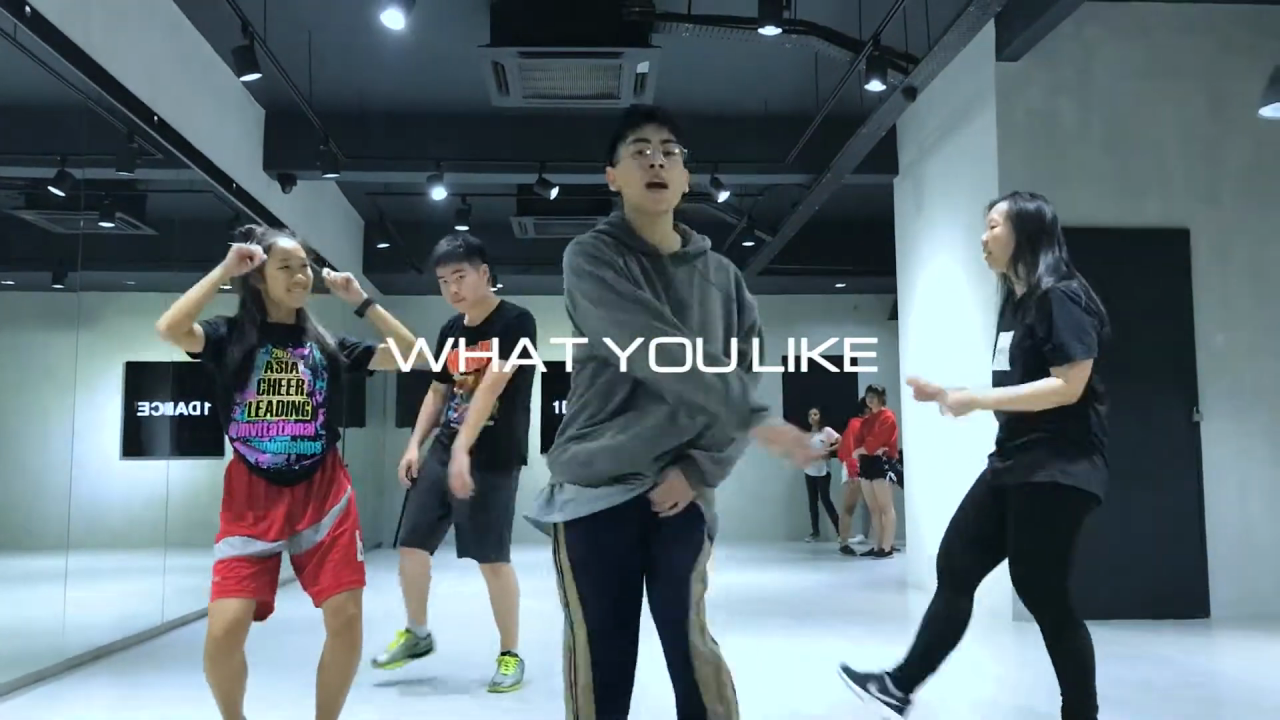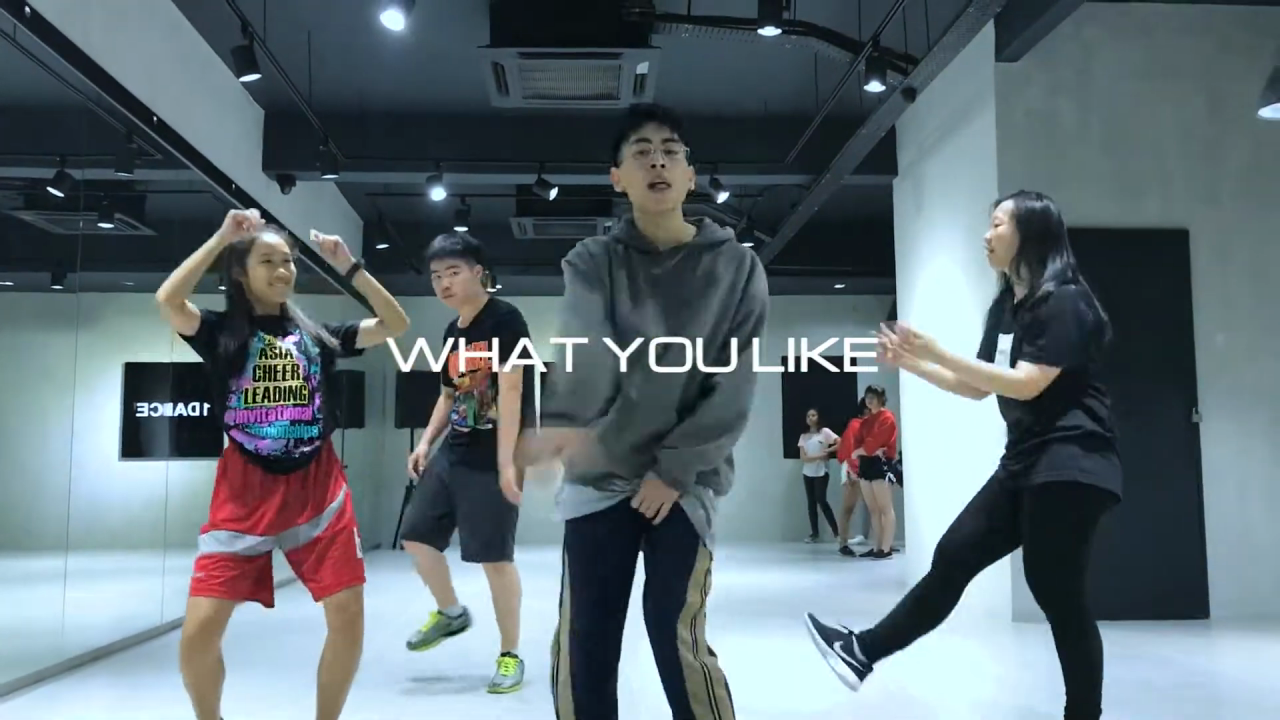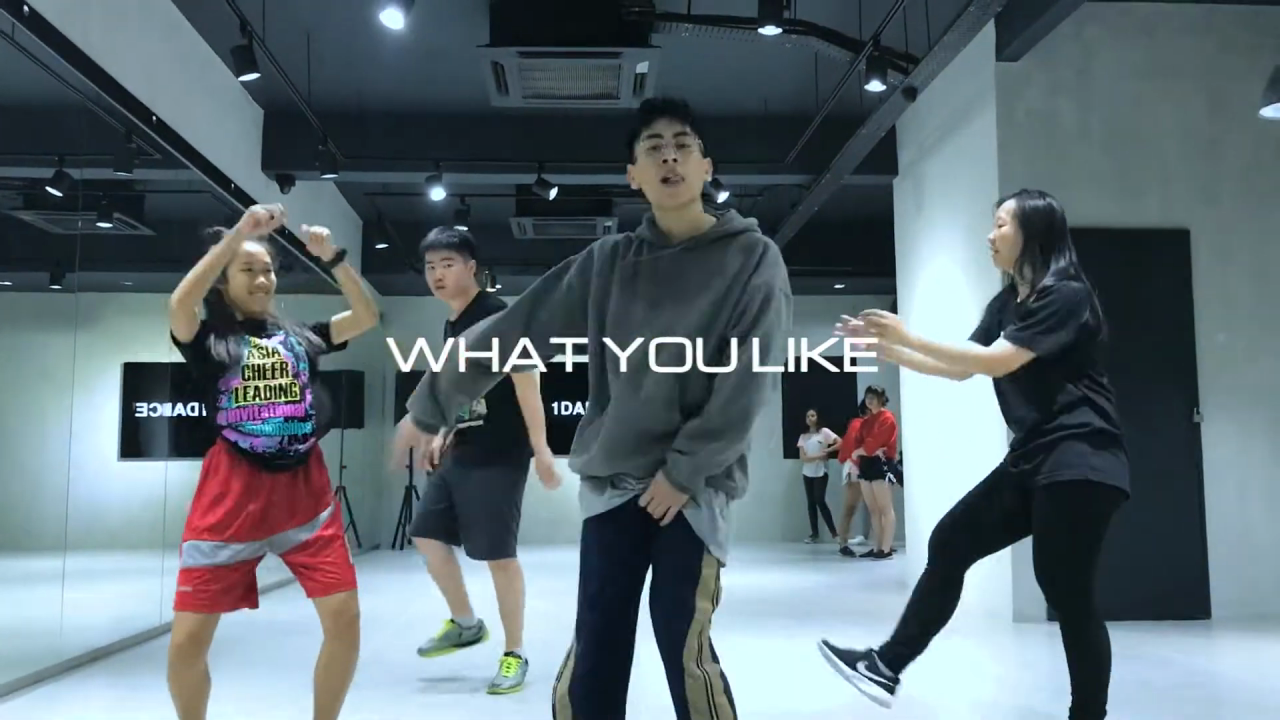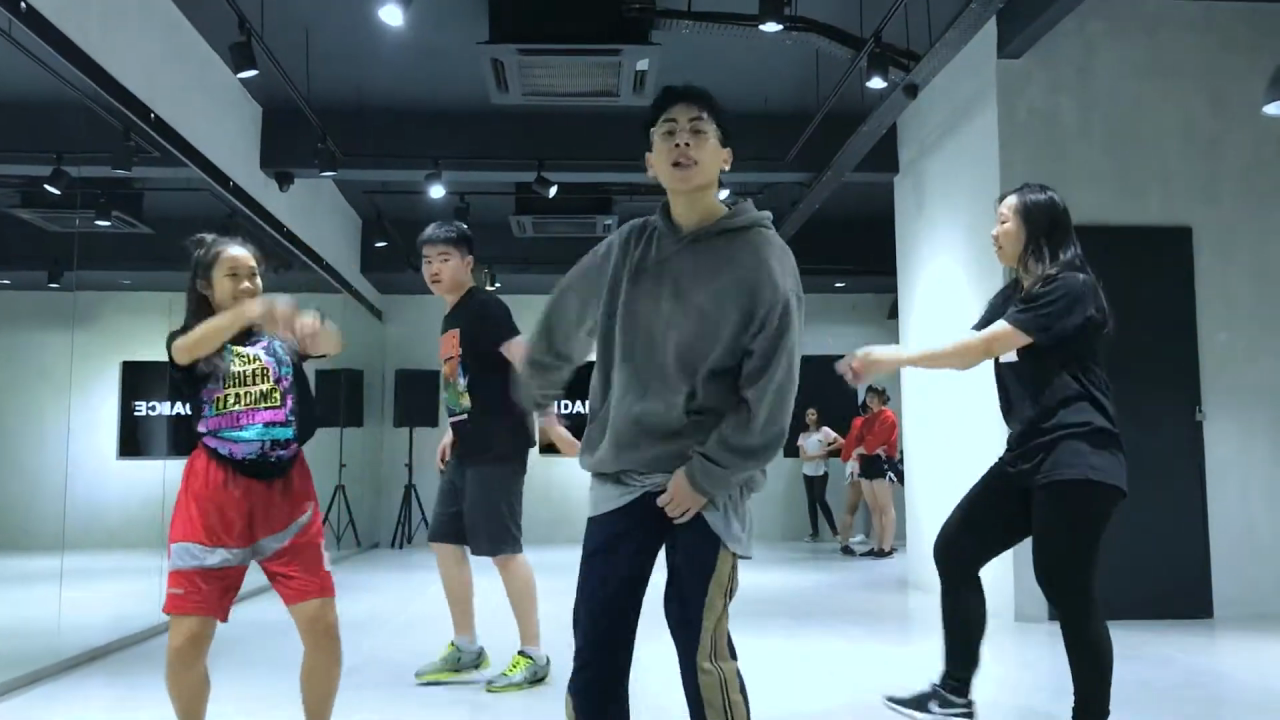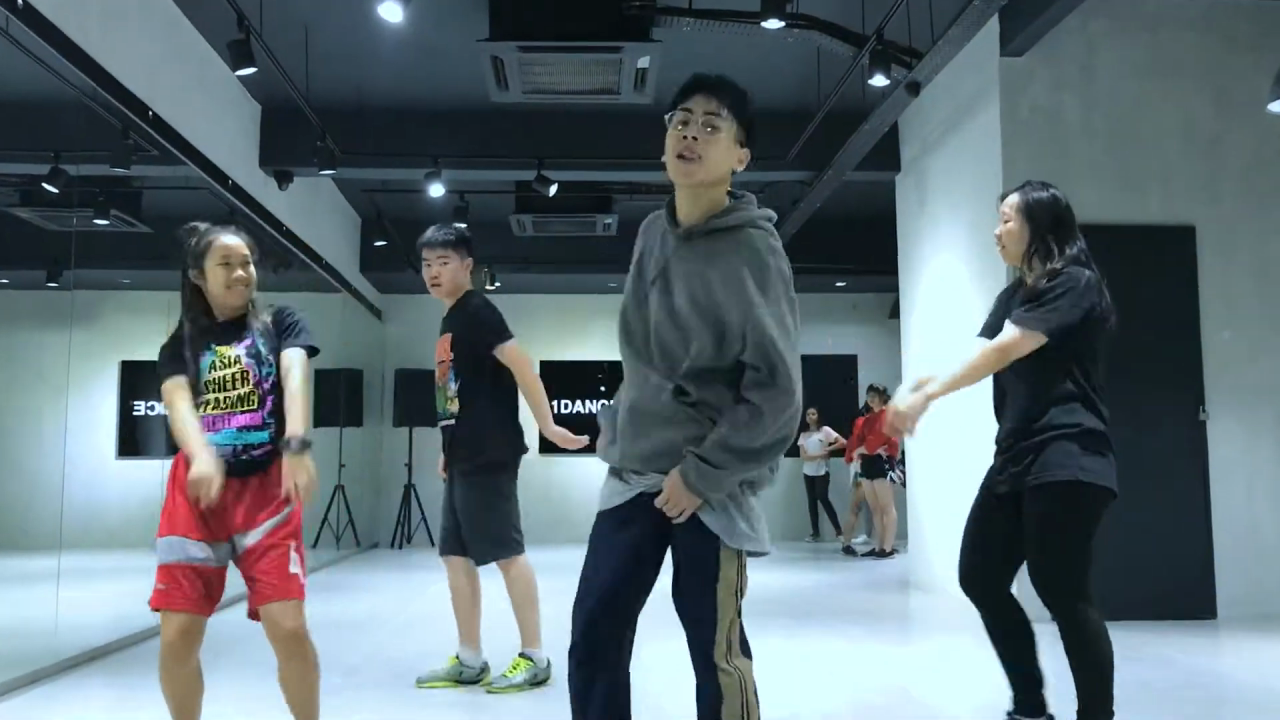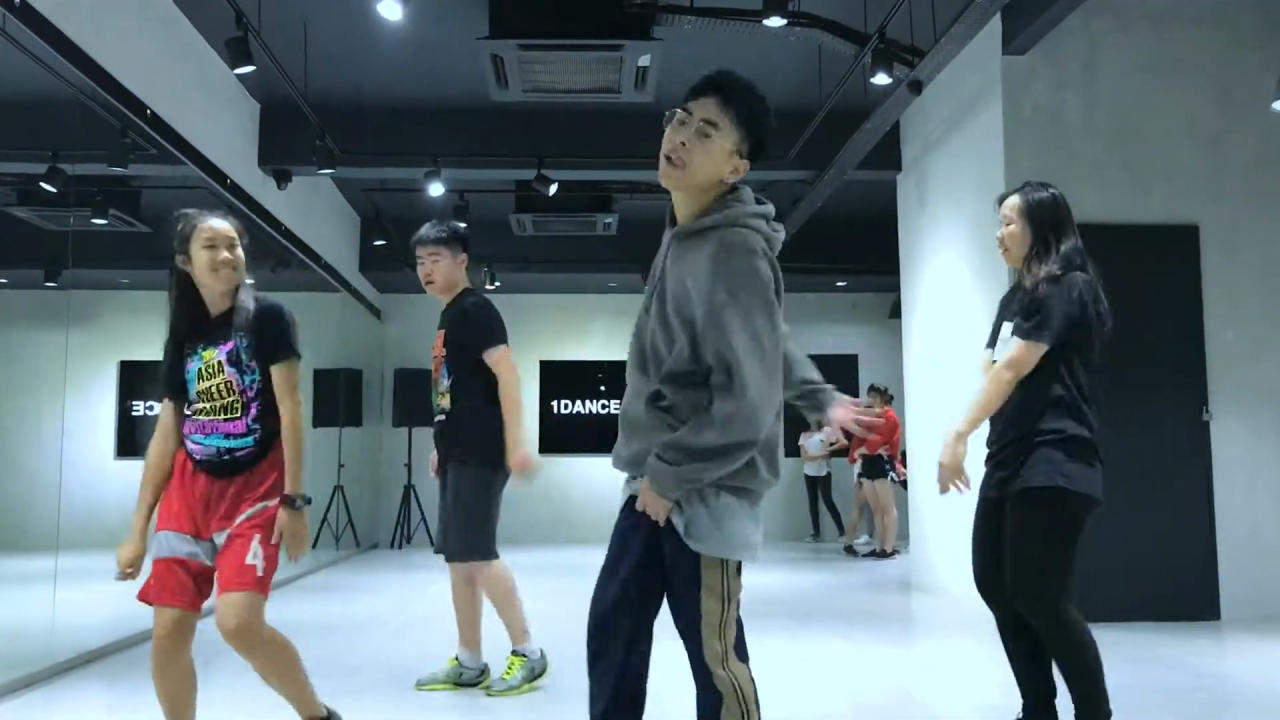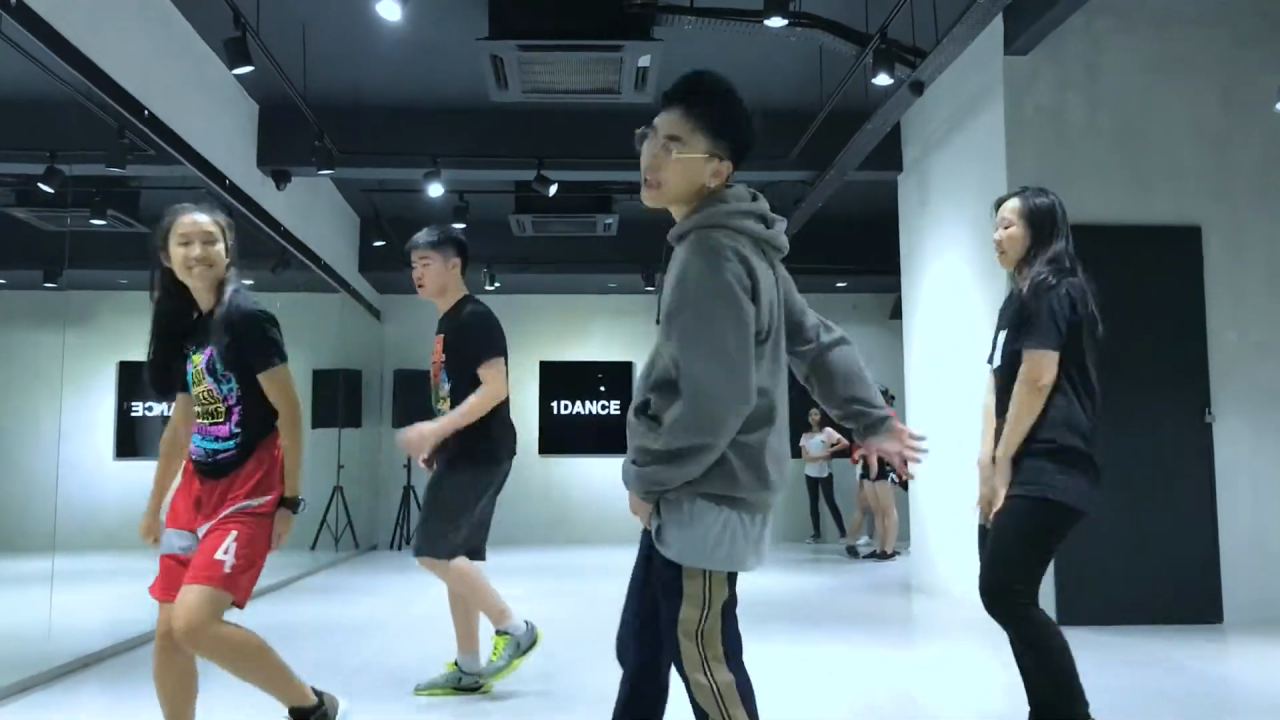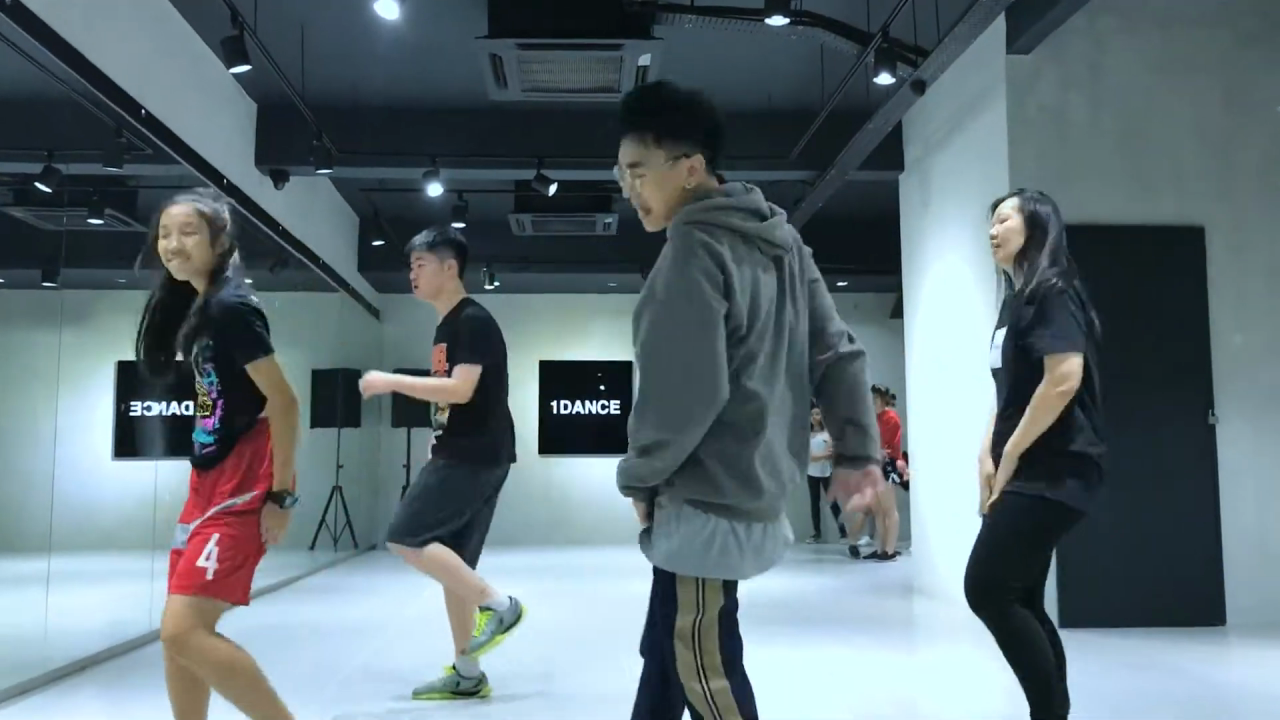
dt=0.1s
person 1, frame 1
left shoulder: (718, 274)
right shoulder: (592, 255)
left elbow: (735, 373)
right elbow: (646, 349)
left wrist: (697, 465)
right wrist: (749, 419)
left hip: (683, 484)
right hip: (591, 483)
left knee: (687, 631)
right knee: (597, 648)
person 1, frame 2
left shoulder: (736, 265)
right shoulder: (595, 260)
left elbow: (736, 383)
right elbow: (589, 345)
left wrist: (675, 471)
right wrist: (570, 422)
left hip: (680, 488)
right hip: (599, 484)
left knee: (680, 641)
right knee: (582, 649)
person 1, frame 3
left shoulder: (753, 258)
right shoulder: (606, 260)
left elbow: (749, 382)
right elbow: (521, 326)
left wrist: (682, 470)
right wrist: (431, 403)
left hip: (695, 486)
right hip: (617, 484)
left knee: (683, 650)
right knee: (596, 650)
person 1, frame 4
left shoulder: (761, 256)
right shoulder: (627, 248)
left elbow: (771, 392)
right elbow: (566, 325)
left wrist: (704, 474)
right wrist: (534, 386)
left hip: (711, 487)
right hip: (621, 481)
left knee: (702, 649)
right knee: (599, 643)
person 1, frame 5
left shoulder: (752, 252)
right shoulder: (655, 239)
left elbow: (775, 386)
left wrist: (701, 476)
left hip: (709, 487)
right hip: (634, 478)
left knee: (715, 647)
right knee: (595, 631)
person 1, frame 6
left shoulder: (733, 249)
right shoulder: (685, 238)
left elbow: (748, 395)
right elbow: (767, 344)
left wrist: (669, 475)
right wrist: (820, 398)
left hip: (712, 493)
right hip: (660, 480)
left knee: (712, 650)
right knee: (612, 628)
person 1, frame 7
left shoulder: (710, 252)
right shoulder: (741, 242)
left elbow: (715, 398)
right elbow: (816, 341)
left wrist: (647, 477)
right wrist: (870, 418)
left hip: (708, 495)
right hip: (699, 488)
left knee: (703, 655)
right knee: (641, 644)
person 1, frame 8
left shoulder: (692, 252)
right shoulder: (780, 243)
left elbow: (689, 395)
right elbow: (837, 352)
left wrist: (639, 476)
right wrist: (857, 448)
left hip: (705, 498)
right hip: (748, 486)
left knee: (701, 662)
right knee: (666, 649)
person 2, frame 1
left shoulder: (1061, 296)
right shoulder: (1014, 303)
left elbow: (1070, 385)
left wrist: (977, 399)
right wrist: (942, 394)
left hip: (1060, 465)
right hip: (1015, 461)
left knee: (1041, 590)
right knee: (955, 567)
person 2, frame 2
left shoulder: (1063, 299)
right shoulder: (1005, 306)
left elbow: (1027, 384)
right elbow: (979, 387)
left wrist: (937, 352)
right wrist: (910, 362)
left hip: (1072, 464)
right hip: (1023, 462)
left knee: (1056, 593)
right knee: (952, 557)
right ankle: (864, 653)
person 2, frame 3
left shoulder: (1065, 296)
right shoulder: (1006, 301)
left elbow: (989, 362)
right elbow: (961, 366)
left wrist: (906, 337)
right wrist: (892, 343)
left hip: (1077, 461)
right hip: (1028, 460)
left knee: (1067, 592)
right knee: (948, 546)
right ankle: (885, 665)
person 2, frame 4
left shoulder: (1072, 289)
right shoulder: (1010, 296)
left elbow: (980, 348)
right elbow: (970, 351)
left wrist: (891, 358)
right wrist: (889, 359)
left hip: (1076, 460)
right hip: (1025, 458)
left knee: (1067, 592)
right knee: (955, 549)
person 2, frame 5
left shoulder: (1075, 286)
right shoulder: (1015, 292)
left elbow: (1003, 352)
right elbow: (980, 362)
left wrist: (924, 398)
right wrist: (923, 389)
left hip: (1069, 459)
right hip: (1016, 459)
left knee: (1062, 593)
right knee: (978, 576)
person 2, frame 6
left shoulder: (1068, 288)
right shoulder: (1016, 297)
left elbow: (1015, 368)
right elbow: (993, 372)
left wrist: (958, 435)
right wrist: (961, 435)
left hip: (1053, 464)
right hip: (1010, 462)
left knee: (1035, 594)
right knee: (995, 585)
person 2, frame 7
left shoulder: (1053, 289)
right shoulder: (1016, 300)
left elbow: (1037, 378)
left wrist: (1003, 459)
right wrist: (987, 458)
left hip: (1050, 468)
right hip: (1017, 469)
left knee: (1002, 593)
right knee: (1014, 598)
person 2, frame 8
left shoulder: (1053, 291)
right shoulder: (1014, 300)
left elbow: (1064, 380)
left wrist: (1011, 455)
right wrist: (990, 457)
left hip: (1051, 472)
right hip: (1020, 472)
left knee: (988, 590)
right knee: (1019, 600)
person 3, frame 1
left shoulder: (327, 344)
right shoulder: (229, 337)
left elbow: (410, 352)
right elbow: (170, 327)
left wrist: (360, 300)
right wrist: (224, 270)
left hip: (321, 489)
right hip: (251, 493)
left knee: (346, 622)
right knee: (223, 630)
person 3, frame 2
left shoulder: (316, 333)
right shoulder: (220, 330)
left elbow: (396, 326)
right elbow: (168, 302)
left wrist: (350, 266)
right wrist: (222, 239)
left hip: (316, 483)
right hip: (244, 486)
left knee: (348, 619)
right knee: (199, 630)
person 3, frame 3
left shoulder: (300, 332)
right shoulder: (202, 336)
left elbow: (367, 317)
right elbow: (180, 305)
left wrist: (332, 256)
right wrist: (236, 234)
left hip: (303, 482)
right hip: (230, 487)
left knee: (344, 618)
right knee: (186, 641)
person 3, frame 4
left shoulder: (282, 339)
right shoulder: (189, 347)
left elbow: (332, 342)
right elbow: (187, 347)
left wrist: (311, 327)
right wrist: (251, 312)
left hip: (285, 490)
right hip: (213, 493)
left knee: (322, 627)
right knee: (185, 644)
person 3, frame 5
left shoulder: (278, 324)
right shoulder: (181, 344)
left elbow: (296, 382)
right elbow: (179, 406)
left wrist: (298, 447)
right wrist: (202, 456)
left hip: (267, 486)
right hip: (197, 495)
left knee: (289, 629)
right knee: (177, 639)
person 3, frame 6
left shoulder: (266, 317)
right shoulder: (180, 339)
left elbow: (290, 407)
right elbow: (166, 435)
left wrist: (294, 500)
right wrist: (137, 529)
left hip: (256, 485)
right hip: (192, 489)
left knee: (237, 622)
right knee: (168, 634)
person 3, frame 7
left shoulder: (245, 315)
right shoulder: (180, 328)
left elbow: (289, 411)
left wrist: (291, 500)
right wrist: (154, 503)
left hip: (253, 483)
right hip: (201, 485)
left knee: (192, 622)
right knee: (168, 633)
person 3, frame 8
left shoulder: (230, 307)
right shoulder: (179, 315)
left elbow: (283, 401)
left wrist: (280, 495)
left hip: (241, 477)
right hip: (208, 477)
left knee: (184, 629)
right knee: (182, 629)
person 4, frame 1
left shoulder: (516, 322)
right shoulder: (449, 330)
left elbow: (492, 387)
left wrist: (462, 451)
right wrist: (415, 445)
left hip: (493, 457)
right hip: (443, 452)
left knee: (493, 556)
right knee: (411, 542)
left ankle: (510, 655)
right ankle: (416, 631)
person 4, frame 2
left shoulder: (505, 319)
right shoulder: (452, 333)
left elbow: (510, 389)
left wrist: (505, 461)
right wrist: (426, 442)
left hip: (494, 459)
right hip: (454, 453)
left knee: (494, 557)
right knee: (416, 537)
left ankle: (511, 655)
right ankle: (451, 612)
person 4, frame 3
left shoulder: (491, 312)
right shoulder: (452, 323)
left elbow: (523, 378)
left wrist: (539, 447)
right wrist: (443, 434)
left hip: (499, 455)
right hip: (461, 453)
left knee: (497, 553)
right knee: (428, 534)
left ankle: (516, 654)
right ankle: (464, 621)
person 4, frame 4
left shoulder: (484, 306)
right shoulder: (451, 317)
right wrist: (452, 433)
left hip: (495, 449)
right hip: (466, 450)
left knee: (503, 549)
right knee: (445, 543)
left ankle: (531, 655)
right ankle: (465, 648)
person 4, frame 5
left shoulder: (476, 311)
right shoulder: (452, 319)
left elbow: (521, 365)
left wrist: (548, 426)
left hip: (489, 454)
right hip: (465, 454)
left knee: (504, 553)
right knee: (457, 554)
left ankle: (534, 657)
right ankle: (469, 660)
person 4, frame 6
left shoulder: (474, 309)
right shoulder: (451, 315)
left elbow: (506, 373)
left wrist: (516, 442)
right wrist: (443, 445)
left hip: (479, 452)
right hip: (460, 451)
left knee: (473, 555)
right knee: (456, 557)
left ankle: (527, 652)
right ankle: (469, 661)
person 4, frame 7
left shoulder: (474, 317)
right shoulder: (449, 323)
left elbow: (496, 387)
left wrist: (439, 427)
right wrist: (436, 442)
left hip: (477, 454)
right hip: (460, 453)
left knee: (435, 551)
right knee: (460, 554)
left ankle: (513, 627)
right ankle: (469, 666)
person 4, frame 8
left shoulder: (473, 321)
right shoulder: (449, 324)
left elbow: (459, 390)
left wrist: (390, 382)
right wrist: (440, 448)
left hip: (478, 454)
right hip: (463, 455)
left knee: (405, 537)
right knee: (451, 557)
left ankle: (495, 603)
right ankle: (467, 670)
